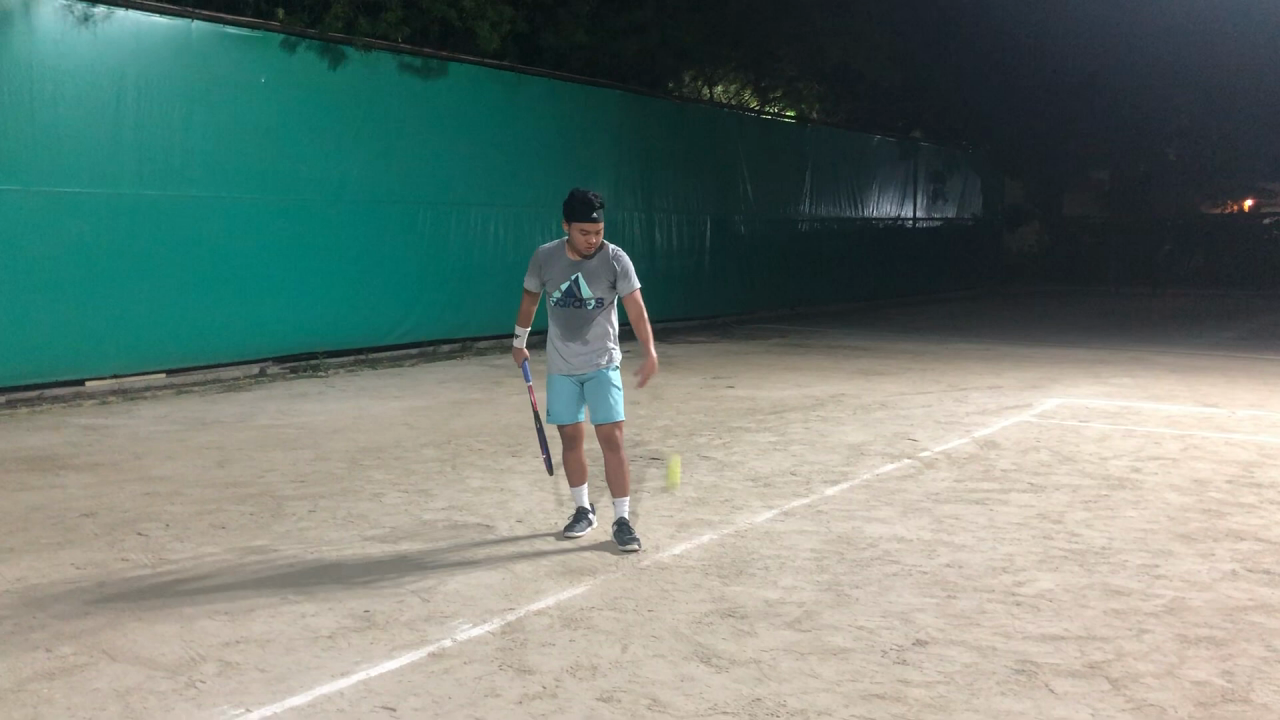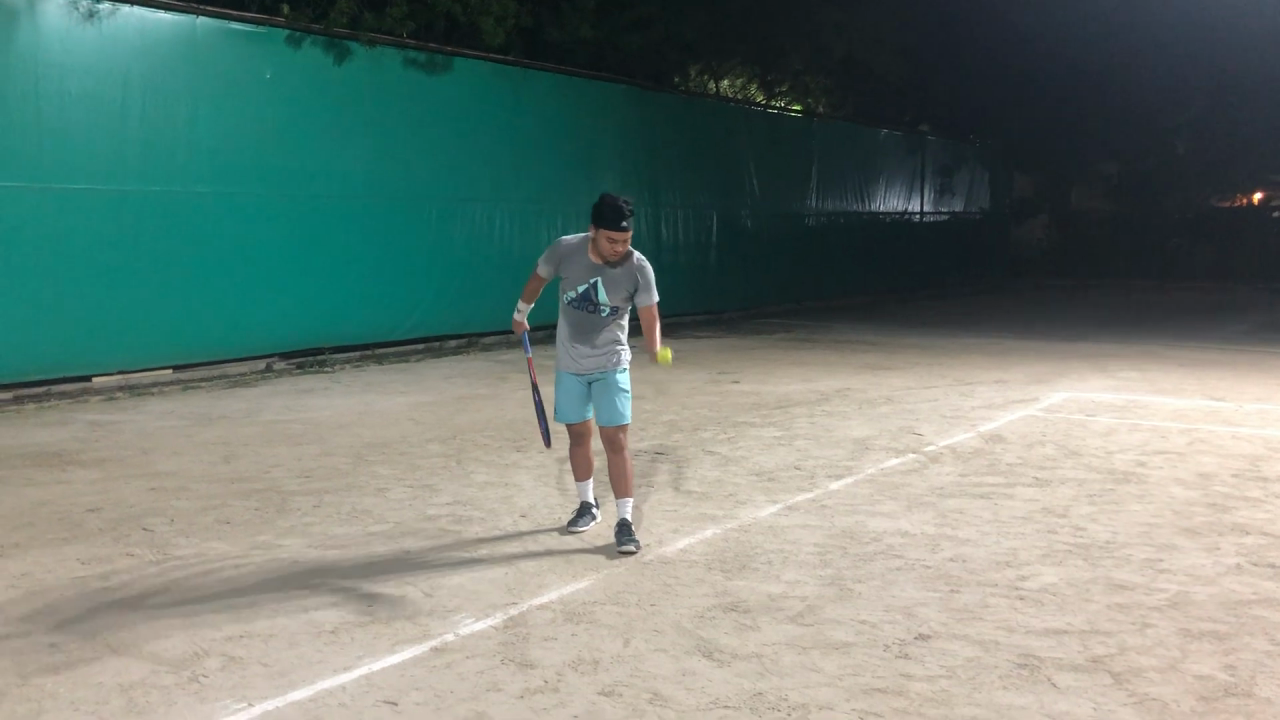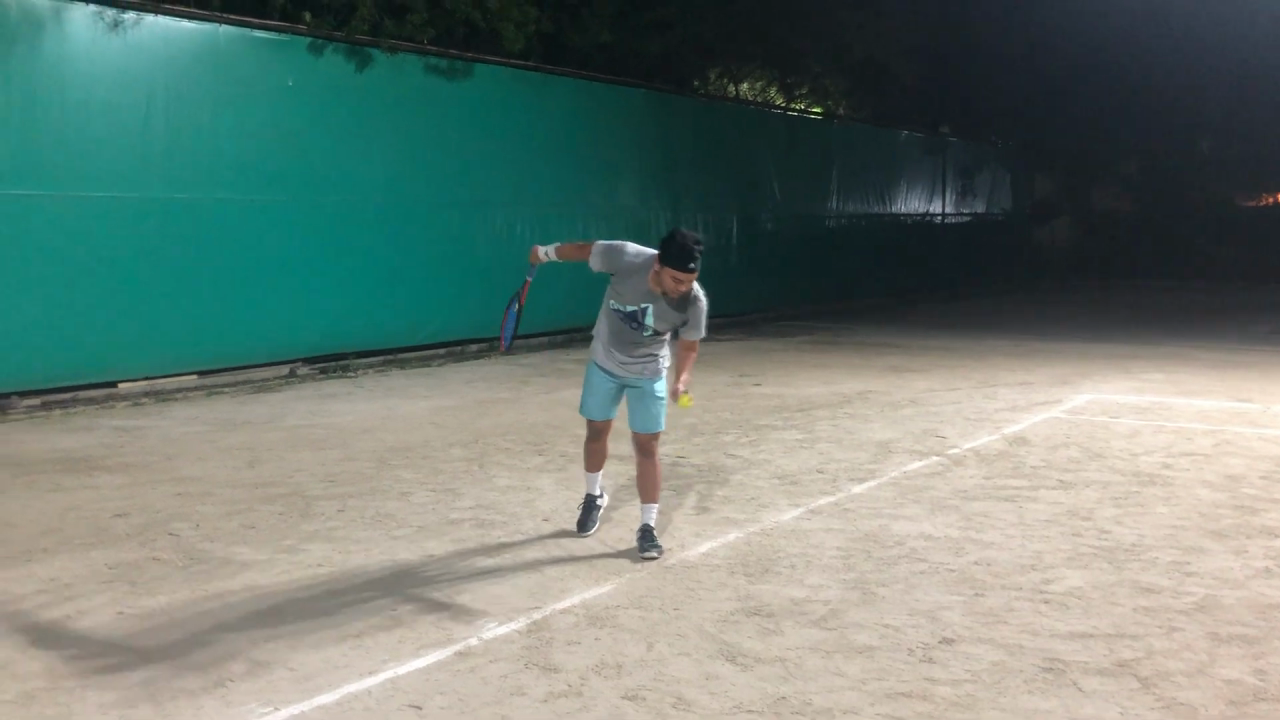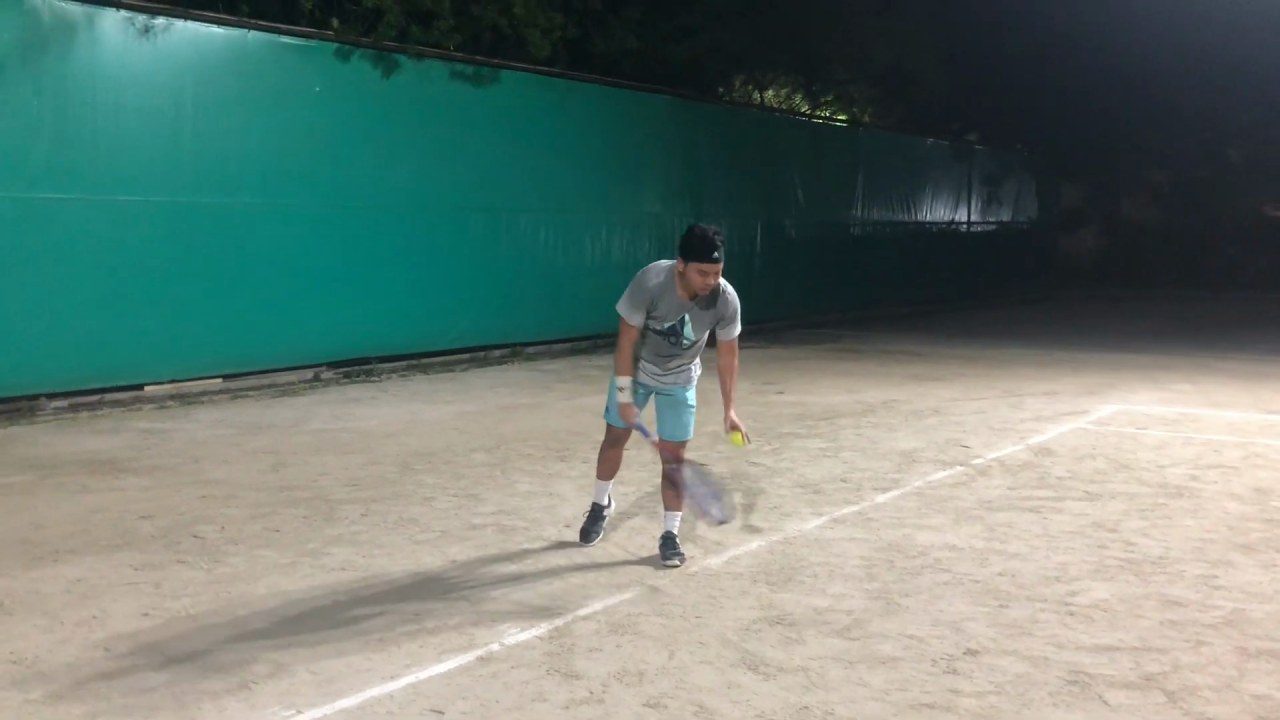
dt=0.5s
person 1, frame 1
left shoulder: (616, 259)
right shoulder: (544, 257)
left elbow: (635, 307)
right elbow: (530, 298)
left wrist: (649, 351)
right wrist: (519, 341)
left hip: (603, 365)
right hip: (561, 367)
left knee: (611, 439)
right knee: (571, 438)
left ankle: (622, 520)
right ankle: (583, 510)
person 1, frame 2
left shoulder: (638, 268)
right shoulder: (564, 250)
left elbow: (650, 317)
right elbow: (538, 279)
left wrist: (655, 344)
right wrist: (520, 313)
left hip: (612, 365)
right hip: (570, 364)
left knee: (615, 439)
right knee: (579, 435)
left ankle: (624, 521)
right ankle: (588, 505)
person 1, frame 3
left shoulder: (695, 303)
right shoulder: (626, 258)
left elbow: (688, 348)
right elbow: (583, 250)
left wrist: (682, 380)
right wrist: (546, 252)
left hip: (649, 371)
right hip: (604, 361)
left knee: (646, 446)
right knee: (596, 431)
left ankle: (648, 527)
right ankle: (594, 497)
person 1, frame 4
left shoulder: (726, 300)
right shoulder: (649, 282)
left elbow: (728, 355)
right elbow: (626, 342)
left wrist: (729, 408)
right wrist: (623, 395)
left hip: (680, 380)
right hip: (636, 370)
left knee: (674, 453)
right knee: (615, 437)
left ankle: (670, 535)
right ankle: (601, 504)
